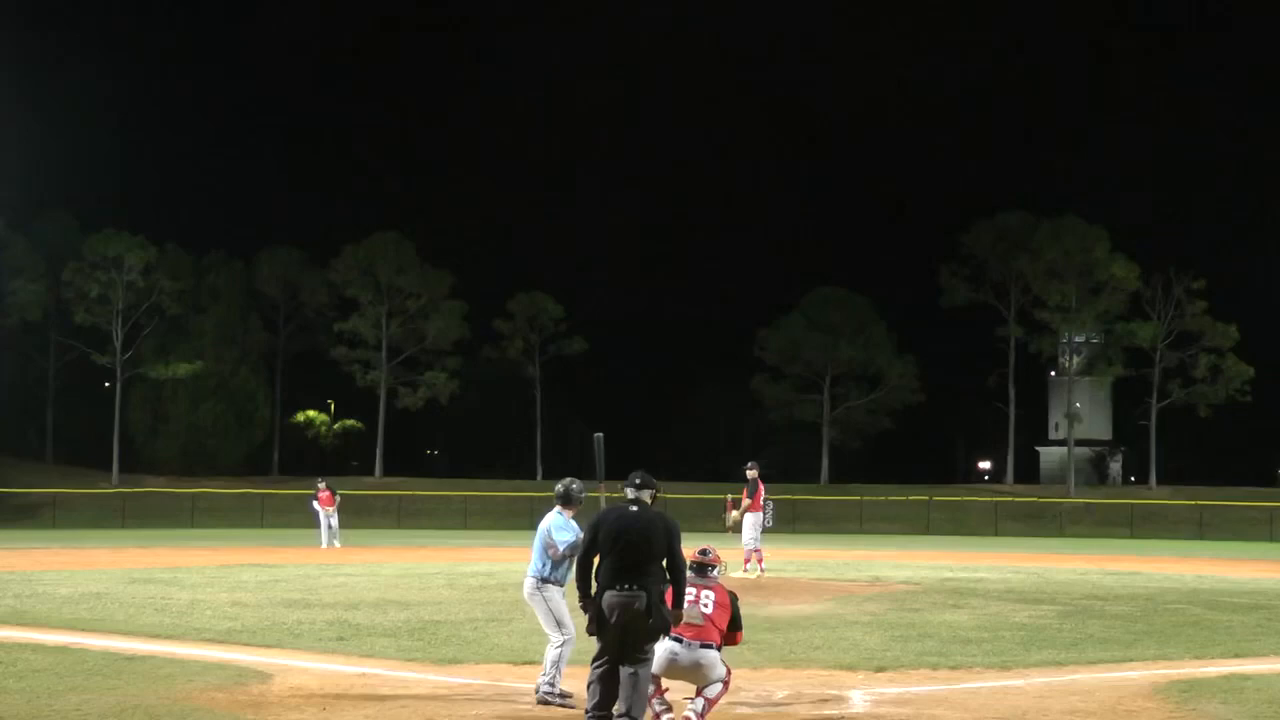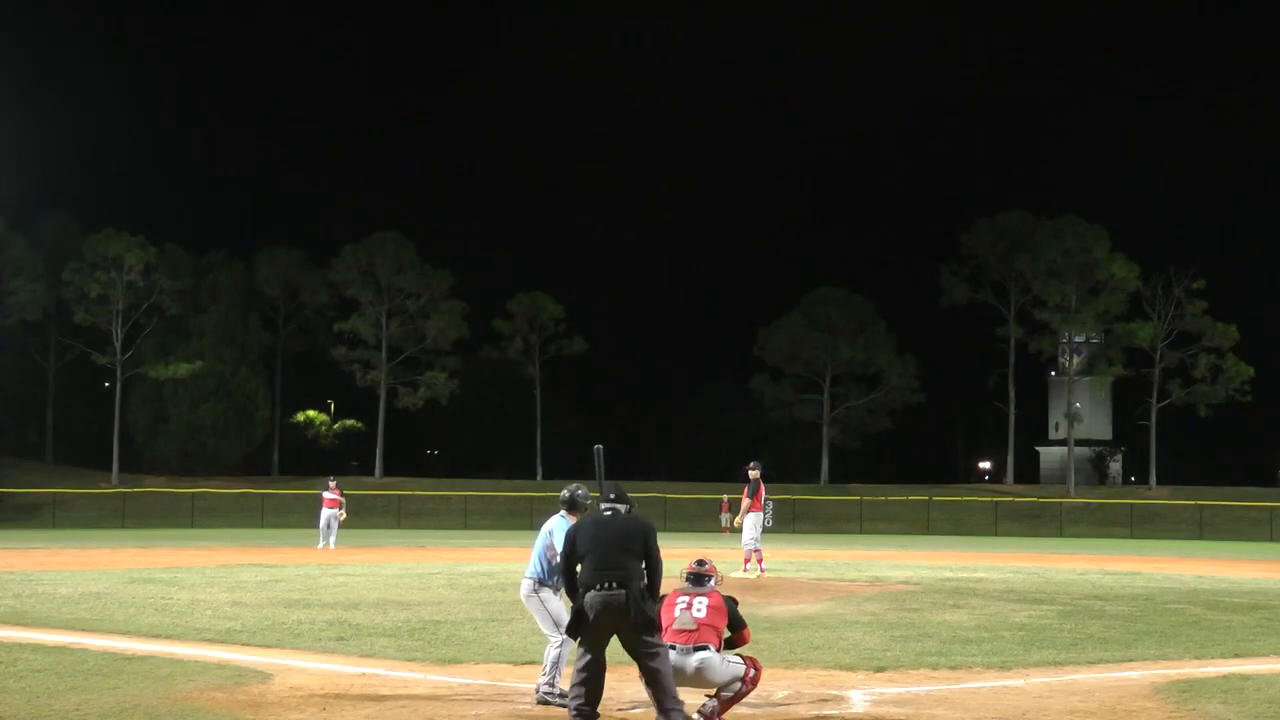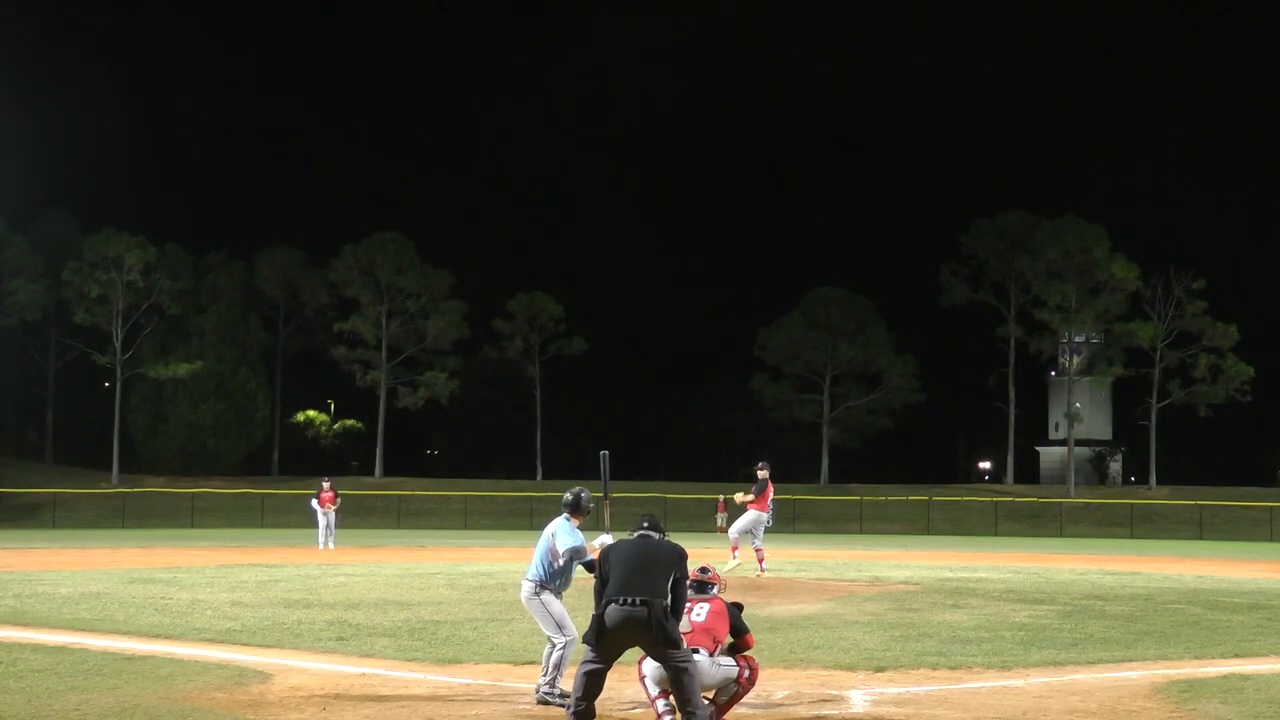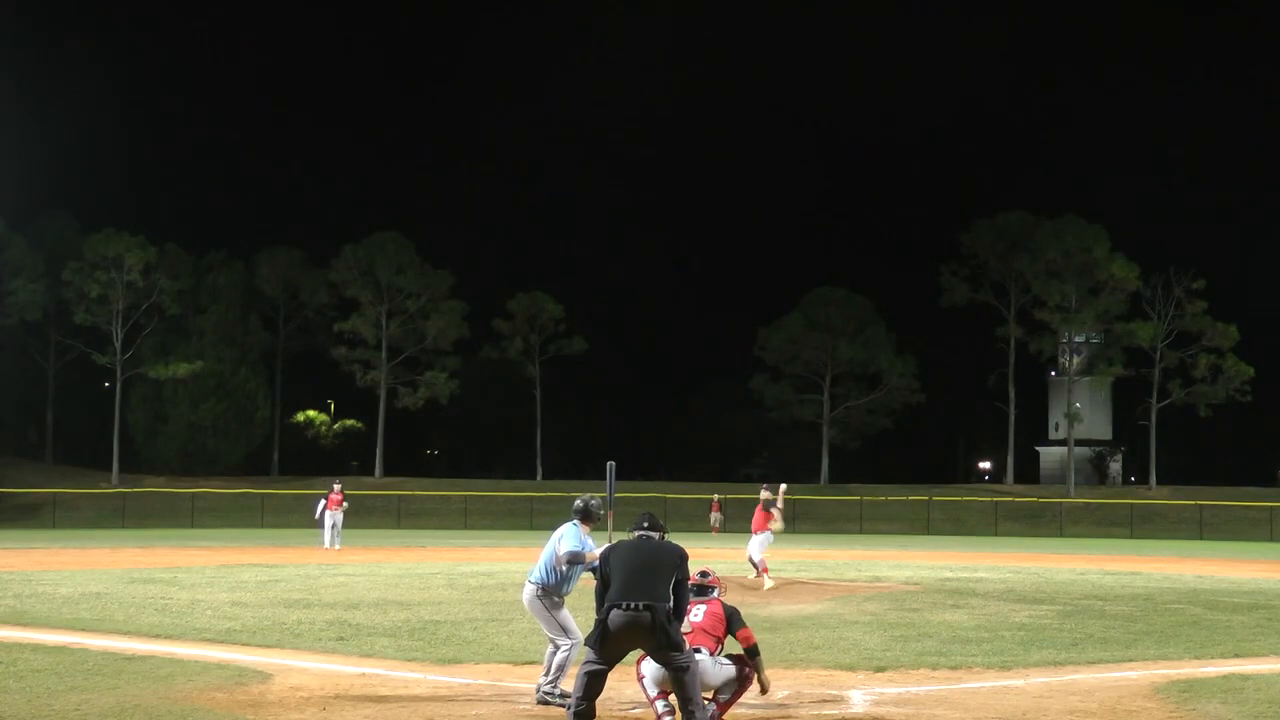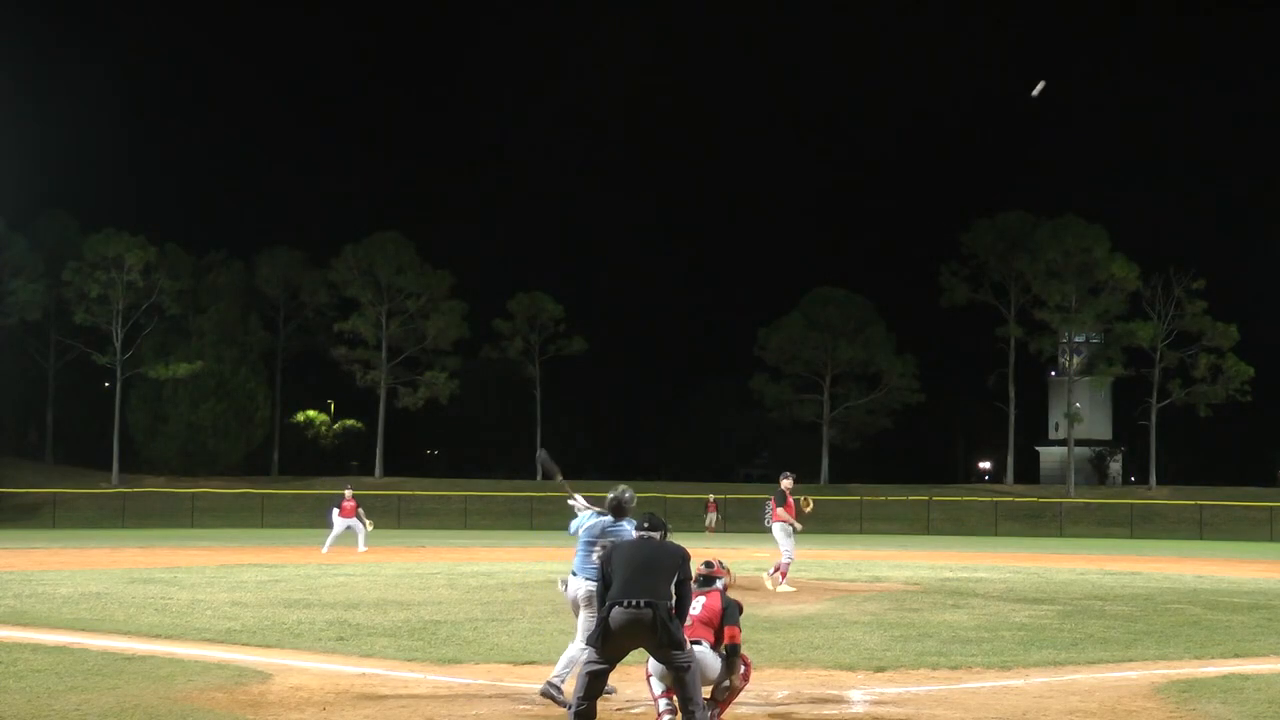
dt=1s
person 1, frame 1
left shoulder: (568, 522)
right shoulder: (555, 520)
left elbow: (584, 549)
right elbow: (572, 549)
left hip: (553, 586)
right hip: (542, 586)
left knee: (559, 635)
right knee: (564, 636)
left ankle: (546, 684)
right ankle: (548, 691)
person 1, frame 2
left shoulder: (569, 527)
right shoulder: (559, 523)
left hip: (547, 588)
right hip: (537, 588)
left knee: (560, 635)
right knee: (563, 636)
left ankle: (546, 684)
right ankle: (547, 691)
person 1, frame 3
left shoulder: (575, 532)
right shoulder: (562, 526)
left elbow: (591, 567)
right elbow: (571, 553)
right wrist: (597, 543)
left hip: (548, 591)
right hip: (538, 590)
left knee: (558, 638)
right knee: (567, 637)
left ankle: (546, 685)
right ankle: (548, 691)
person 1, frame 4
left shoulder: (585, 539)
right shoulder: (571, 531)
right elbow: (569, 558)
right wrist: (599, 553)
left hip: (549, 594)
right hip: (540, 594)
left knee: (560, 639)
right knee: (573, 640)
left ankle: (546, 683)
right ankle: (548, 692)
person 1, frame 5
left shoulder: (588, 519)
right shoulder: (629, 529)
left elbow: (573, 528)
left hip: (574, 584)
right hip: (596, 590)
right knee: (582, 642)
right ankle: (554, 683)
person 2, frame 1
left shoulder: (603, 518)
right shoulder: (665, 523)
left elbow: (584, 560)
right elbow: (677, 567)
left wrist: (585, 597)
right wrist: (677, 606)
left hip: (609, 599)
right hip: (646, 601)
left knee: (605, 660)
right knee: (638, 662)
person 2, frame 2
left shoulder: (578, 529)
right shoulder: (643, 526)
left elbow: (567, 569)
right elbow: (654, 567)
left wrist: (579, 601)
right wrist: (651, 601)
left hip: (593, 600)
right hip: (632, 599)
left knee: (588, 660)
right knee: (654, 657)
person 2, frame 3
left shoulder: (611, 550)
right shoulder: (675, 551)
left elbow: (599, 593)
right elbow: (679, 596)
left wrist: (604, 623)
right wrist: (670, 626)
left hip: (614, 613)
right hip: (653, 616)
left knee: (592, 663)
right knee: (681, 664)
person 2, frame 4
left shoulder: (611, 551)
right shoulder: (676, 552)
left elbow: (600, 596)
right elbow: (682, 597)
left wrist: (605, 625)
right wrist: (673, 628)
left hip: (616, 618)
right hip: (656, 619)
left knee: (593, 666)
right knee: (684, 665)
person 2, frame 5
left shoulder: (613, 550)
right shoulder: (677, 552)
left elbow: (602, 594)
right elbow: (684, 595)
left wrist: (606, 623)
right wrist: (676, 627)
left hip: (617, 615)
right hip: (656, 616)
left knee: (594, 665)
right knee: (684, 664)
